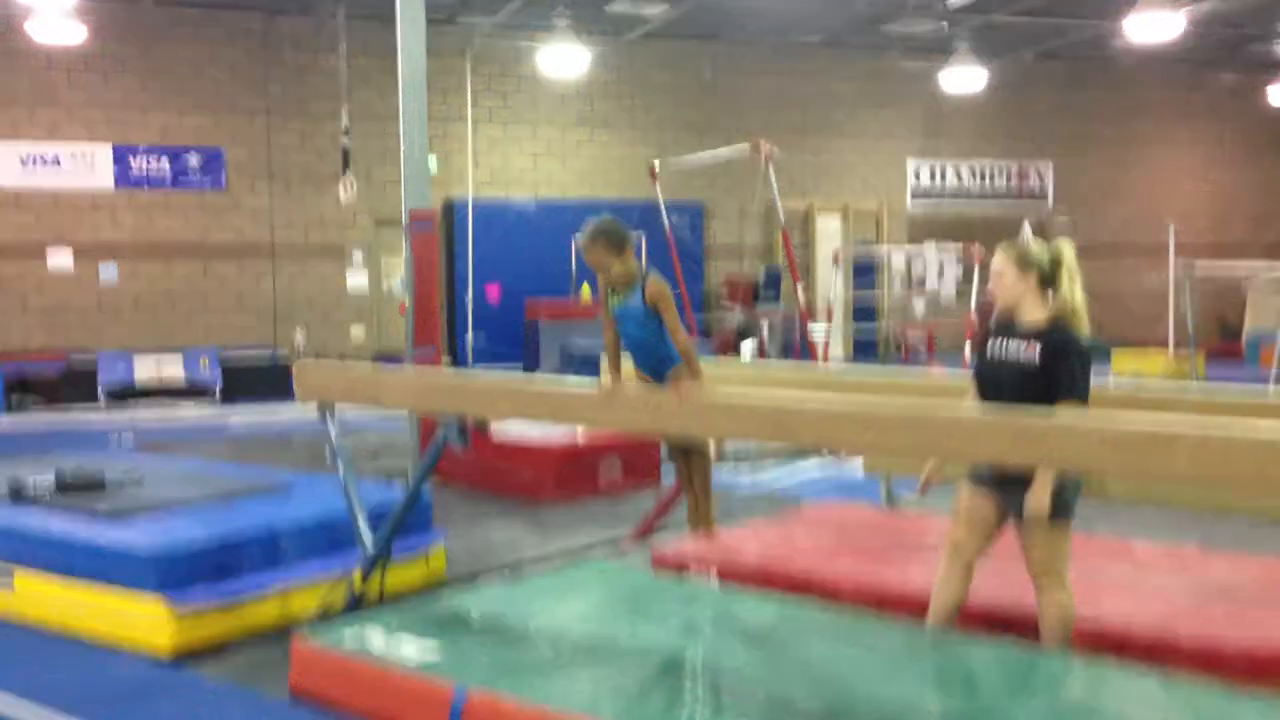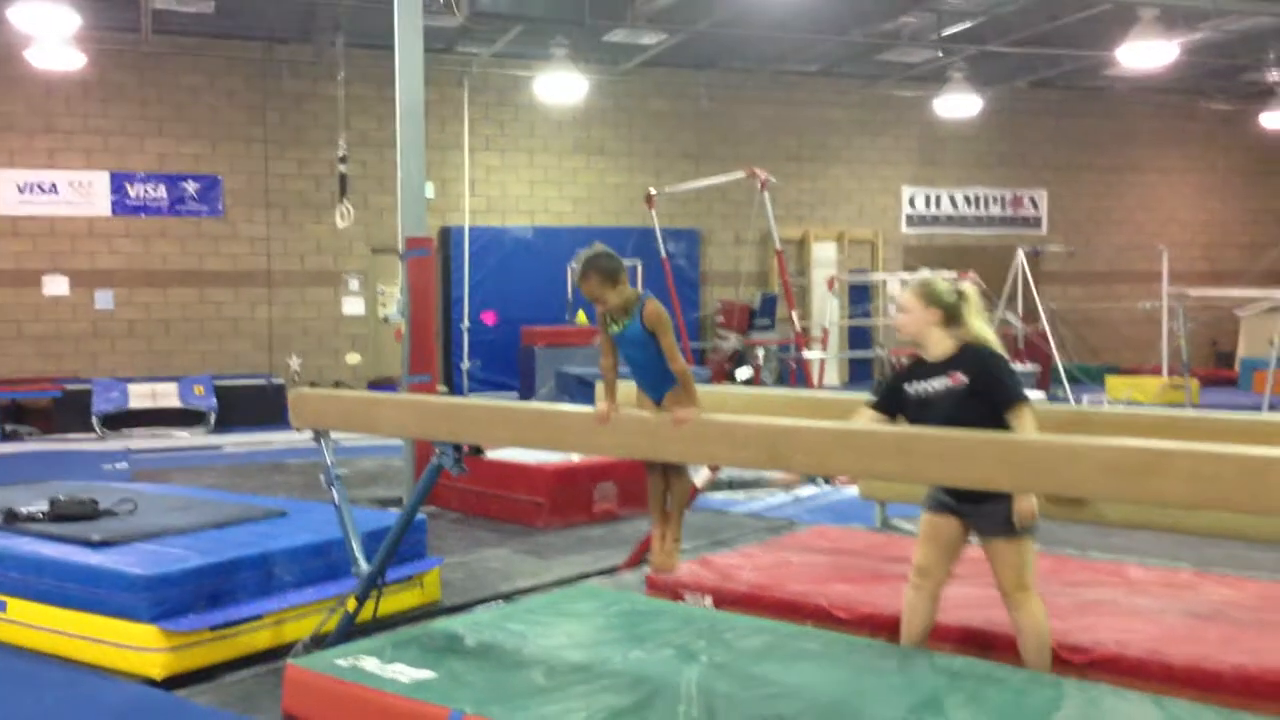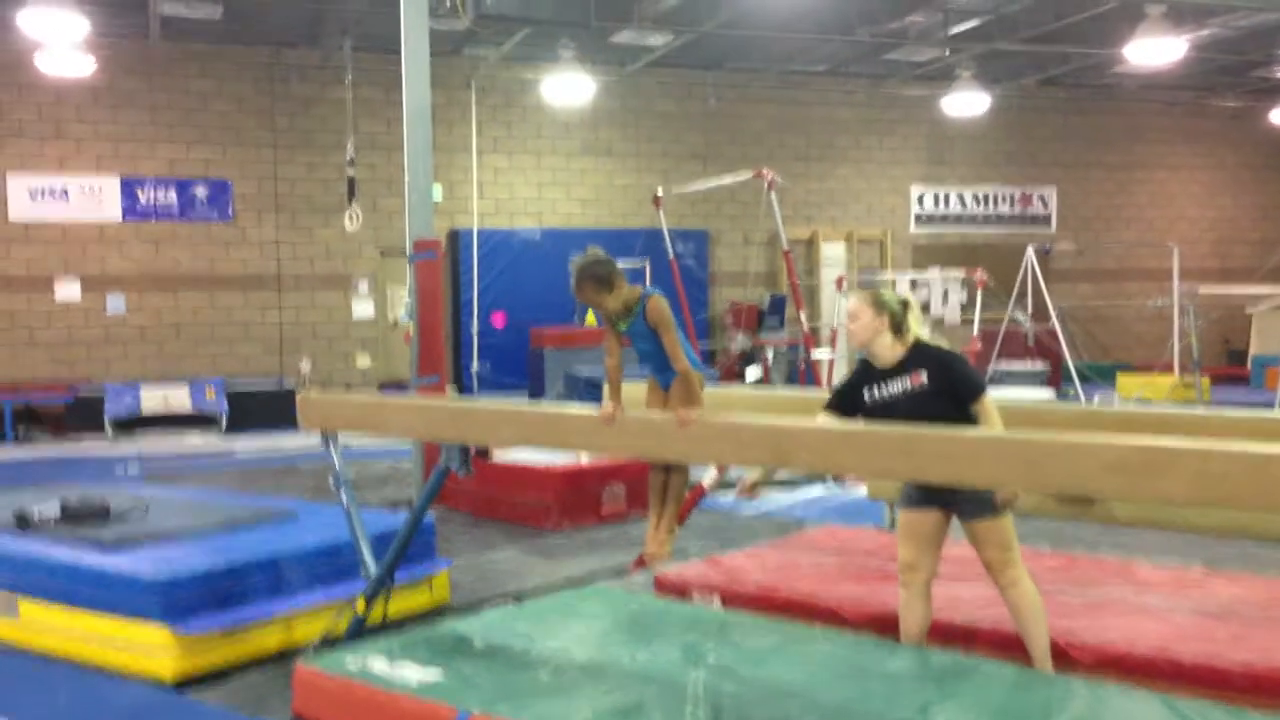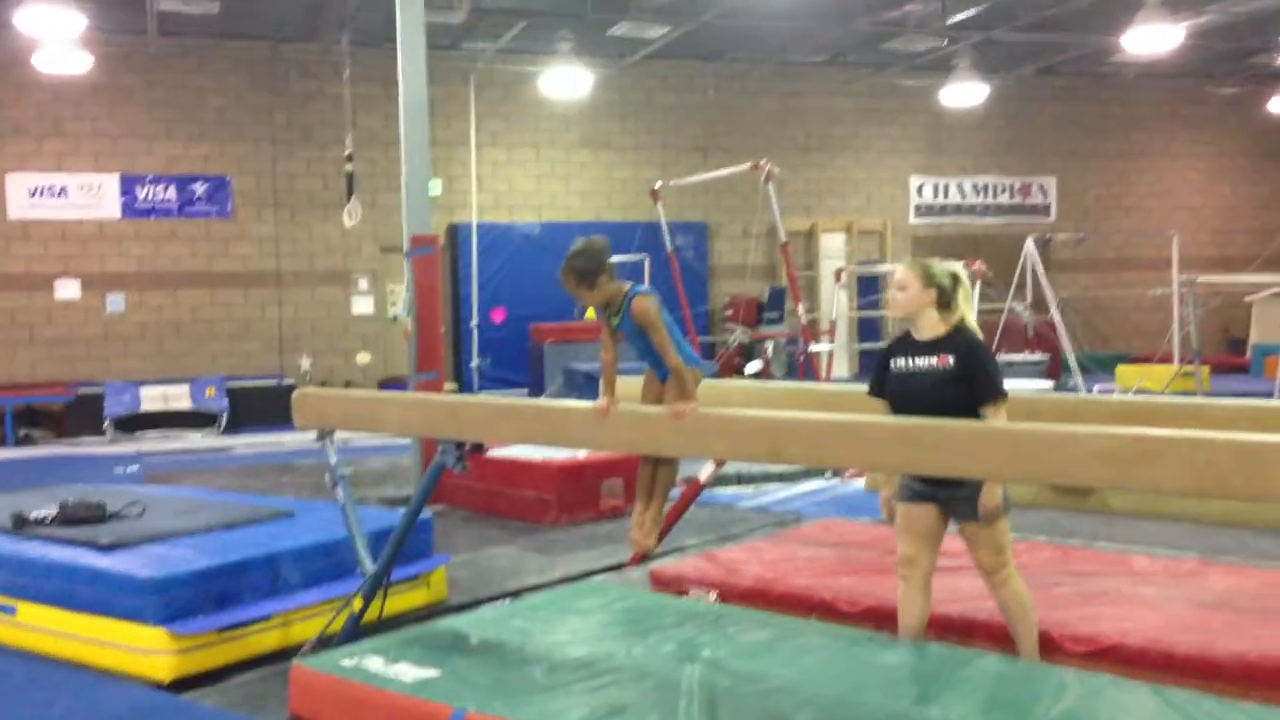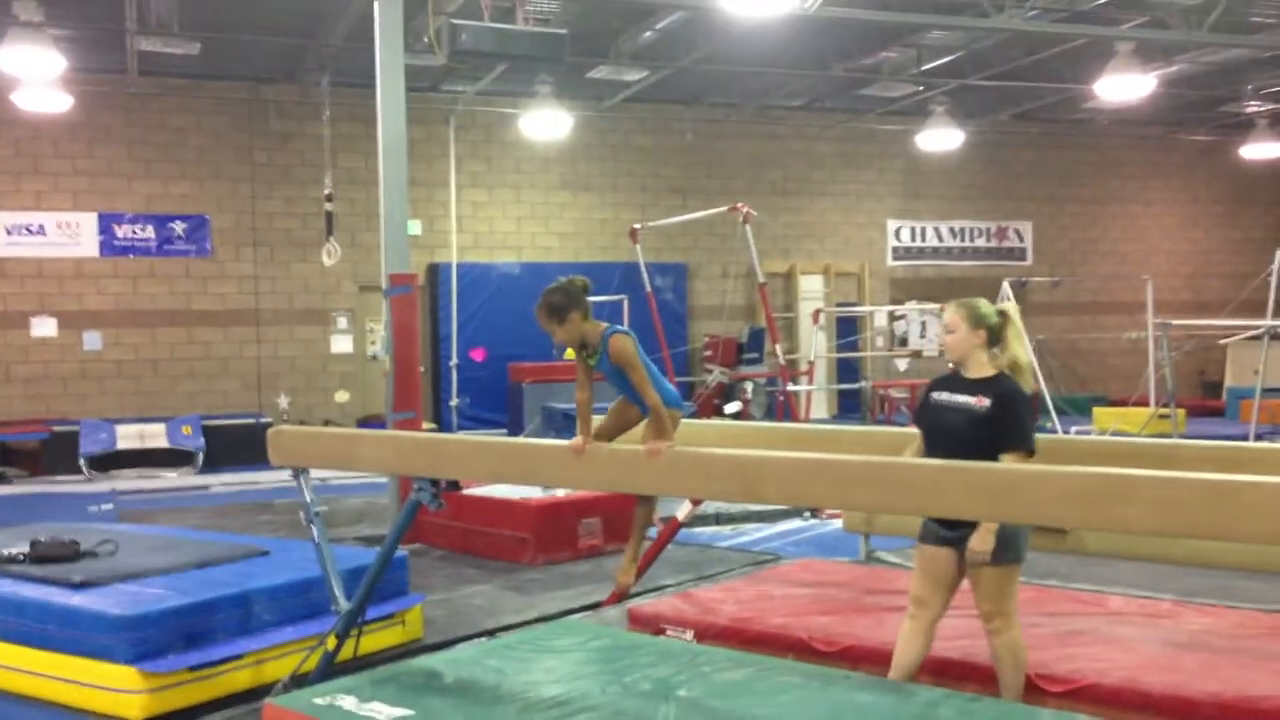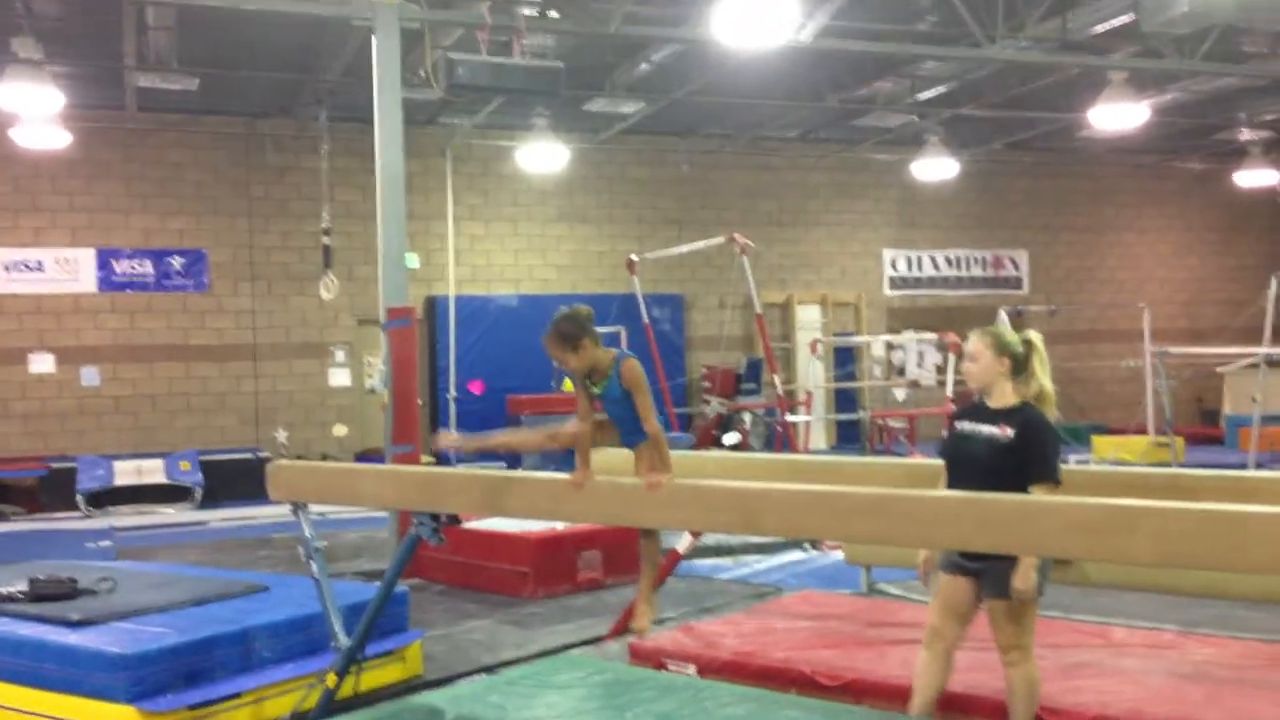
dt=0.4s
person 1, frame 1
left shoulder: (1063, 344)
right shoulder: (999, 336)
right elbow: (977, 405)
left wrist: (1041, 485)
right wrist: (940, 458)
left hip: (1038, 478)
right hip: (990, 471)
left knee: (1047, 579)
right knee: (956, 554)
person 1, frame 2
left shoulder: (982, 362)
right shoulder: (910, 375)
left elbow: (1023, 424)
right elbow: (864, 426)
left wrist: (1026, 490)
left hip: (999, 495)
right hip: (948, 493)
left knee: (1018, 593)
right knee: (923, 578)
person 1, frame 3
left shoulder: (936, 361)
right shoulder: (860, 380)
left elbow: (984, 411)
right wrist: (764, 472)
right hip: (920, 485)
left knee: (1006, 570)
right knee: (911, 574)
left ankle: (1045, 672)
person 1, frame 4
left shoulder: (967, 349)
right shoulder: (895, 353)
left elbow: (994, 418)
right elbow: (891, 421)
left wrist: (994, 481)
right wrist: (888, 481)
left hip: (970, 480)
right hip: (917, 480)
left knee: (996, 571)
right knee: (911, 568)
left ankle: (1031, 667)
person 1, frame 5
left shoulder: (1008, 395)
right shoulder: (938, 388)
left elbow: (1011, 469)
right elbow: (918, 449)
left wrist: (988, 529)
left hip: (991, 525)
right hip: (940, 521)
left knee: (997, 619)
right knee: (920, 608)
person 1, frame 6
left shoulder: (1033, 425)
right shoulder: (965, 417)
left elbow: (1041, 499)
left wrist: (1028, 565)
right wrist: (930, 542)
left hip: (1008, 556)
right hip: (961, 550)
left knee: (1013, 650)
right knee: (937, 638)
person 2, frame 1
left shoulder: (652, 285)
right shoulder: (606, 287)
left elbow: (678, 335)
right elbow: (611, 334)
left wrist: (695, 379)
right wrist: (614, 375)
left hip: (673, 369)
right hip: (645, 372)
left knee: (691, 438)
right knee: (671, 439)
left ankle: (705, 501)
right ankle: (691, 500)
person 2, frame 2
left shoulder: (650, 309)
right shoulder: (604, 313)
left elbow: (675, 360)
right elbow: (608, 359)
left wrist: (691, 404)
right wrist: (609, 401)
left hip: (673, 386)
right hip: (645, 389)
left knee: (674, 459)
right knee: (651, 459)
left ankle: (674, 535)
right ankle: (657, 532)
person 2, frame 3
left shoulder: (653, 304)
right shoulder: (609, 313)
left elbow: (678, 358)
right elbow: (613, 358)
left wrist: (694, 404)
right wrist: (613, 401)
left hip: (684, 374)
right hip: (658, 376)
left ankle: (668, 525)
right ankle: (654, 522)
person 2, frame 4
left shoulder: (640, 303)
right shoulder: (605, 305)
left elbow: (670, 353)
right elbow: (608, 352)
left wrist: (687, 399)
right wrist: (608, 396)
left hip: (682, 366)
right hip: (656, 368)
left ankle: (654, 516)
right ankle: (641, 509)
person 2, frame 5
left shoulder: (617, 342)
right shoulder: (582, 344)
left elbow: (650, 393)
right elbow: (583, 392)
left wrist: (663, 439)
right wrist: (583, 435)
left hip: (662, 402)
right hip: (635, 399)
right knee: (598, 435)
left ankle: (633, 555)
person 2, frame 6
left shoulder: (627, 367)
right shoulder: (581, 373)
left elbow: (650, 420)
right elbow: (584, 418)
left wrist: (664, 470)
right wrist: (582, 469)
left hip: (646, 436)
right hip: (617, 427)
right knee: (549, 437)
left ankle: (644, 598)
right ankle: (467, 443)
